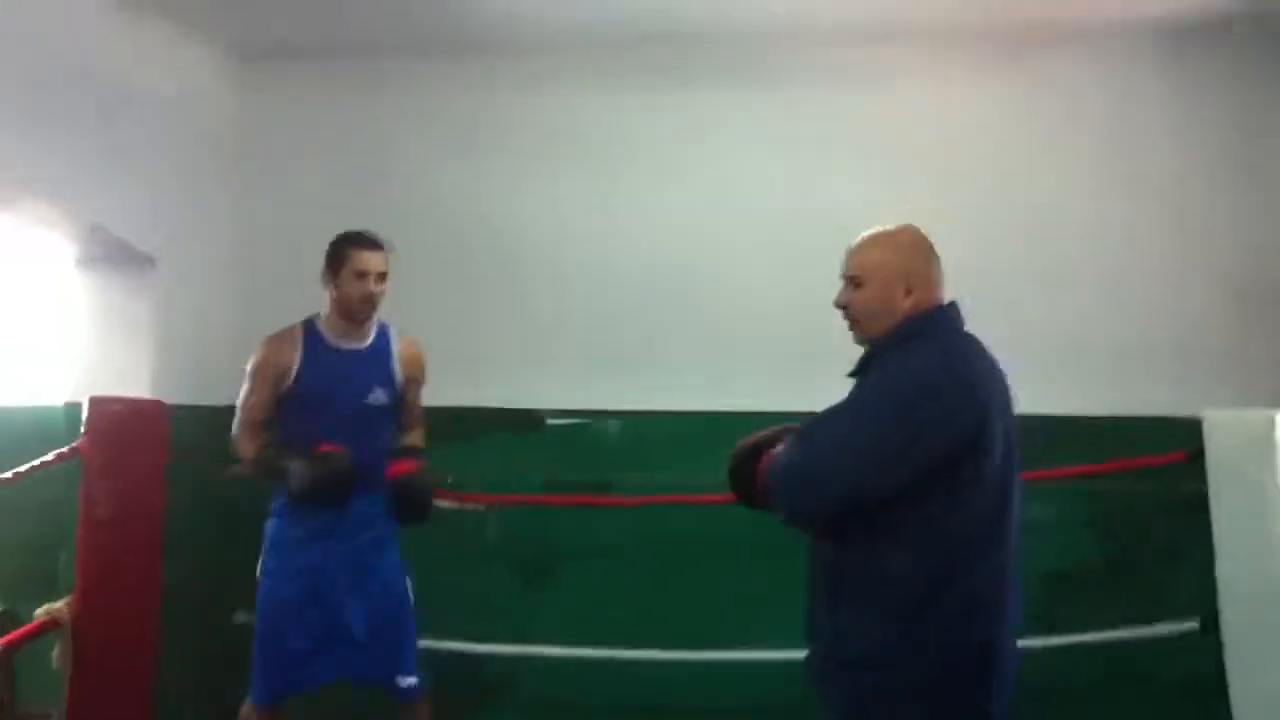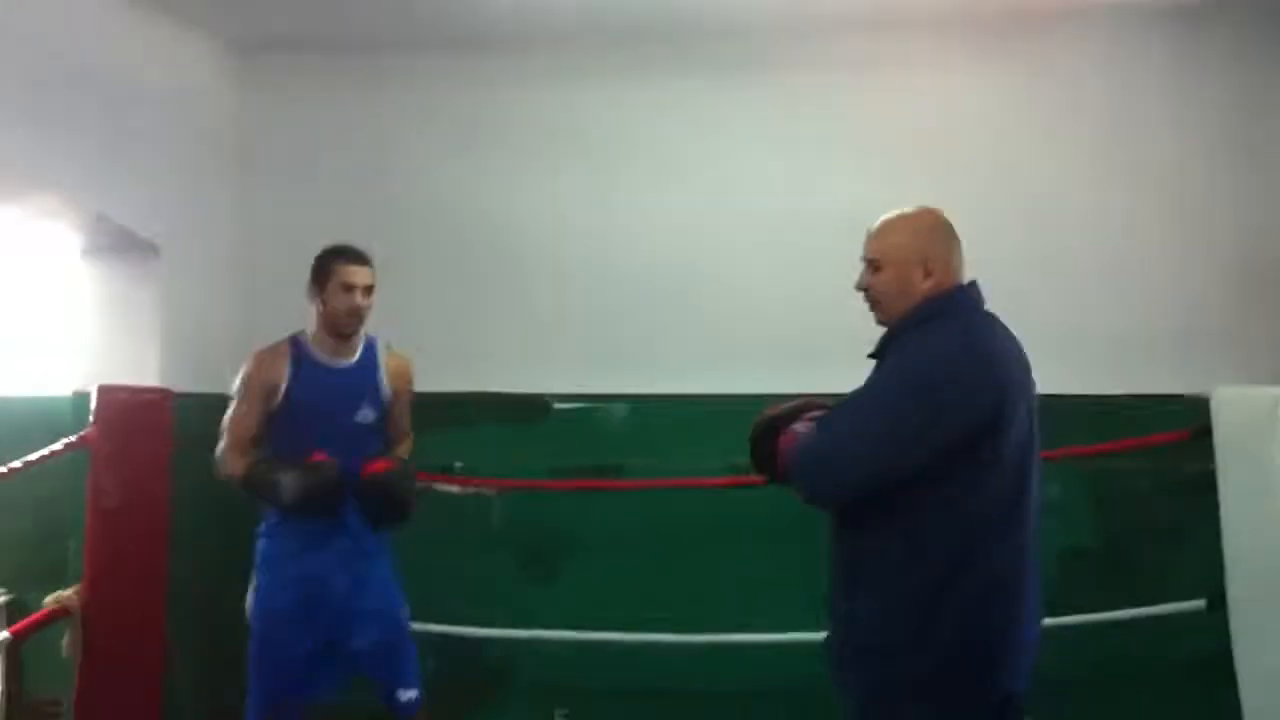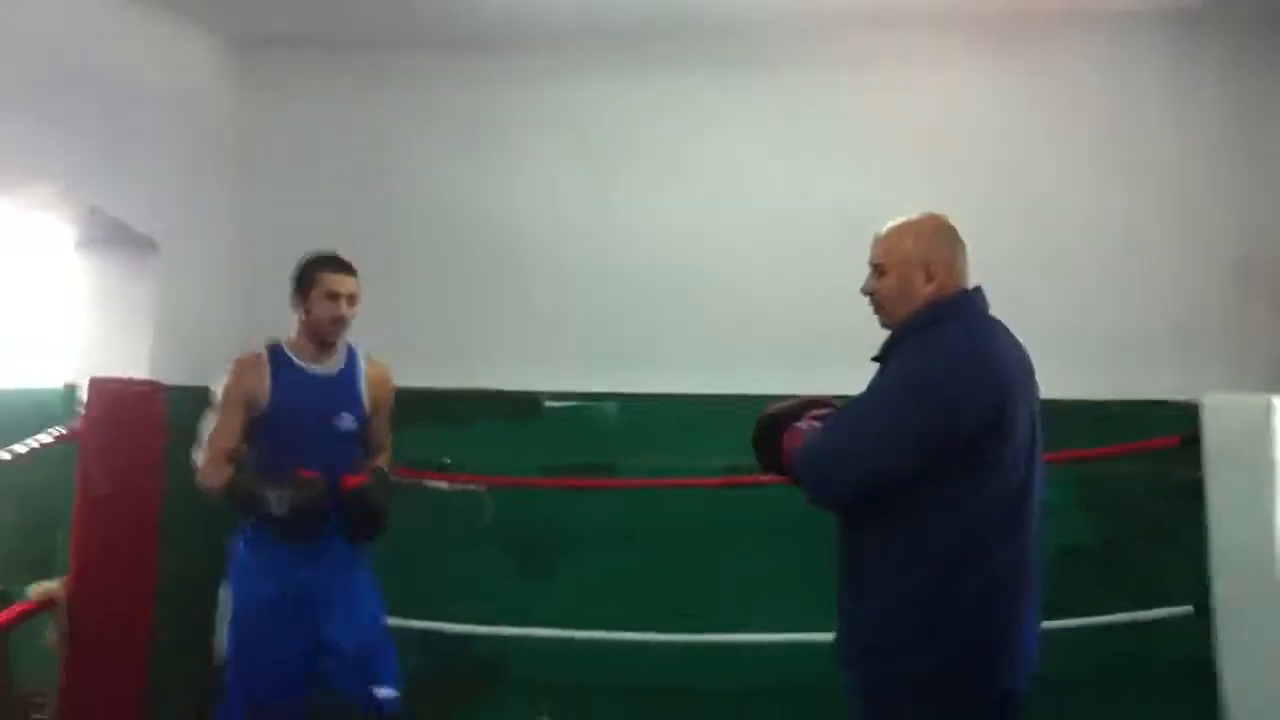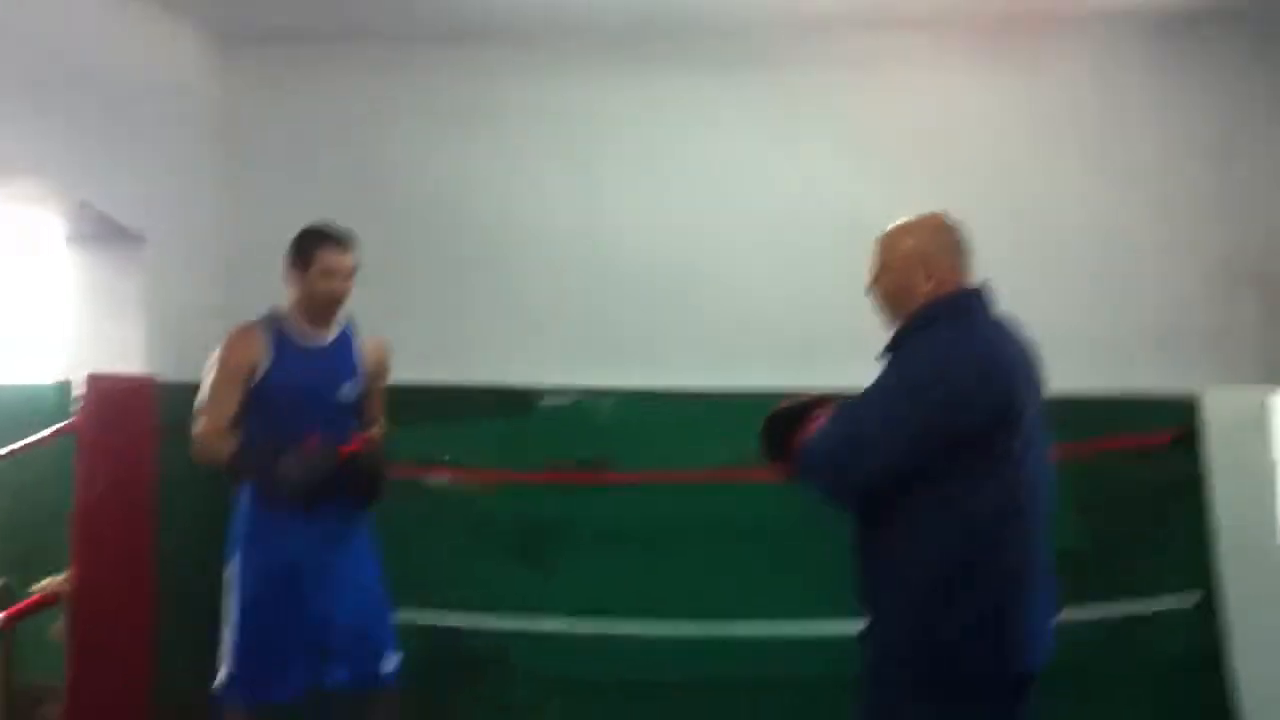
dt=0.1s
person 1, frame 1
left shoulder: (919, 374)
right shoulder: (954, 361)
left elbow: (817, 486)
left wrist: (777, 467)
right wrist: (806, 454)
left hip: (909, 651)
right hip: (948, 639)
person 1, frame 2
left shoulder: (939, 356)
right shoulder: (976, 344)
left elbow: (837, 470)
left wrist: (797, 445)
right wrist: (827, 431)
left hip: (926, 632)
right hip: (965, 623)
person 1, frame 3
left shoulder: (939, 359)
right shoulder: (989, 347)
left elbow: (839, 472)
left wrist: (801, 445)
right wrist: (835, 430)
left hip: (925, 631)
right hip: (981, 618)
person 1, frame 4
left shoulder: (944, 354)
right shoulder: (993, 345)
left elbow: (848, 466)
left wrist: (811, 440)
right wrist: (844, 427)
left hip: (941, 613)
right hip: (994, 608)
person 2, frame 1
left shoulder: (404, 355)
right shoulder: (283, 351)
right elbow: (245, 433)
left wrist: (413, 469)
right wrist: (287, 468)
left hip: (372, 537)
right hip: (298, 536)
person 2, frame 2
left shoulder: (392, 369)
right shoulder: (271, 367)
right elbow: (230, 455)
left wrist: (396, 475)
right wrist: (277, 482)
left hip: (362, 550)
right hip: (288, 552)
person 2, frame 3
left shoulder: (372, 381)
right shoulder: (253, 375)
right elbow: (209, 467)
left wrist: (373, 488)
right wrist: (262, 494)
left hip: (341, 562)
right hip: (265, 563)
person 2, frame 4
left shoulder: (368, 351)
right shoulder: (249, 345)
right elbow: (207, 437)
left wrist: (367, 459)
right wrist: (272, 465)
left hip: (343, 536)
right hip: (268, 536)
left knee: (378, 675)
